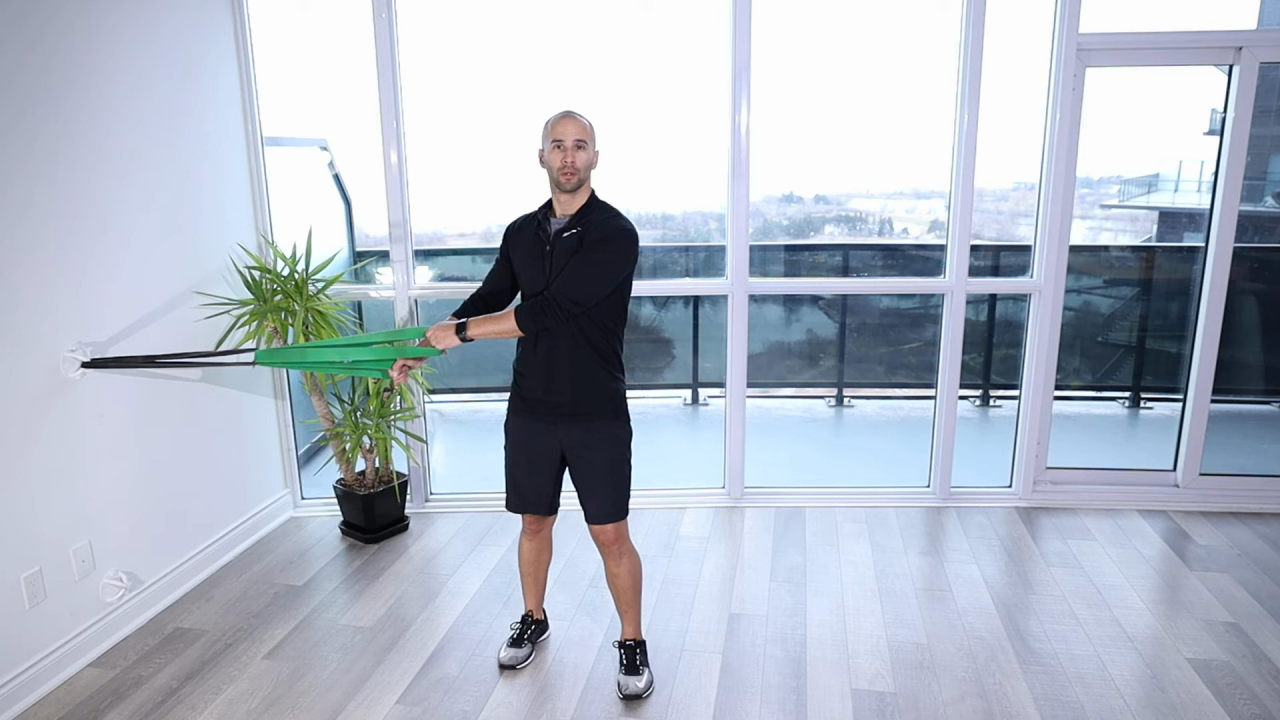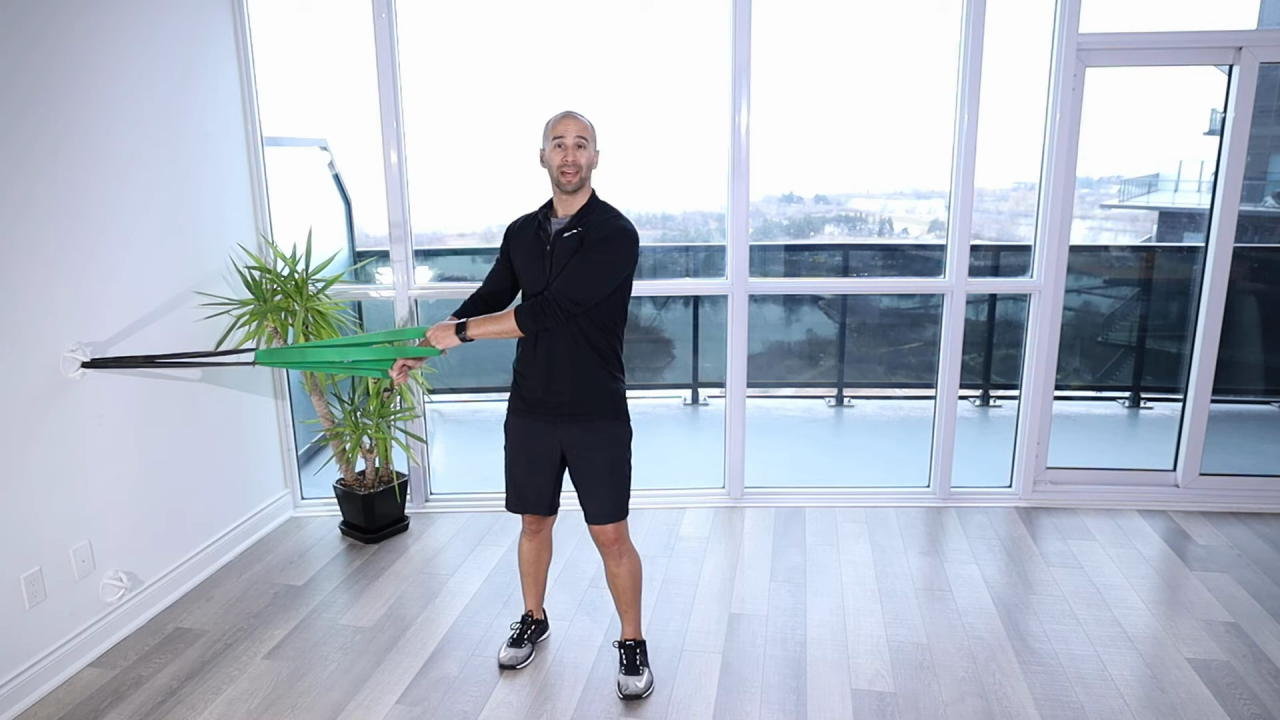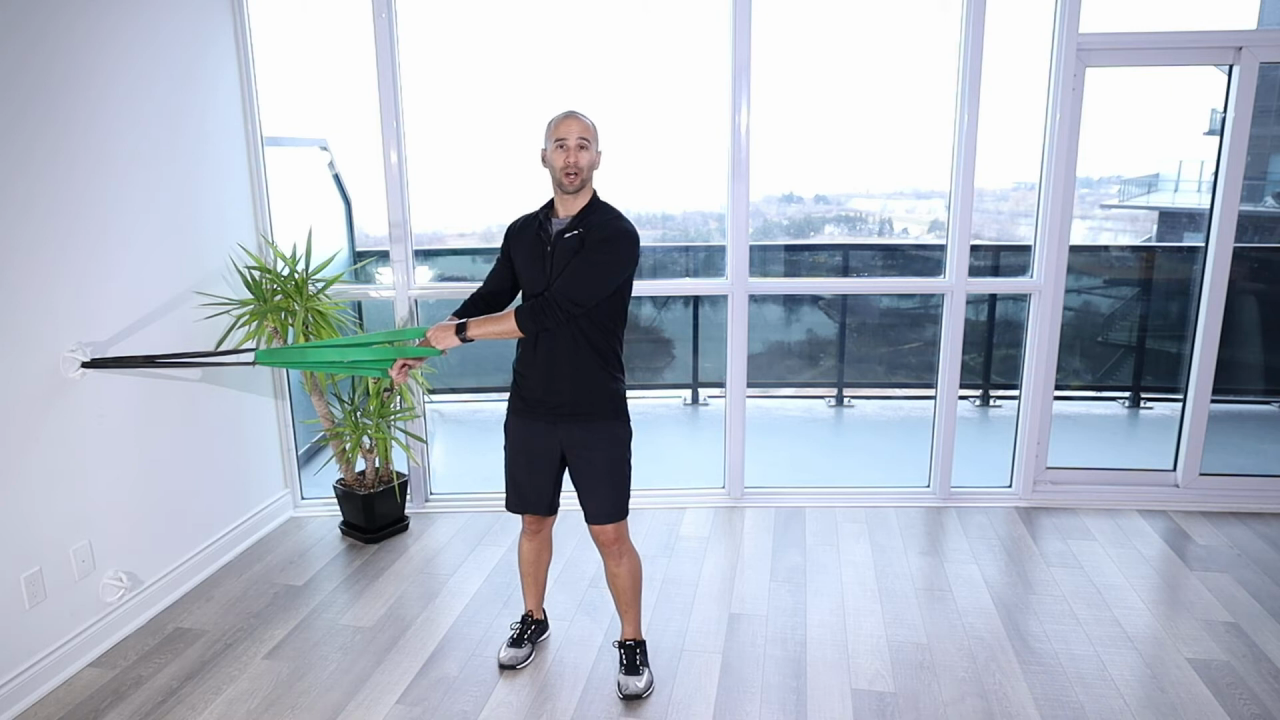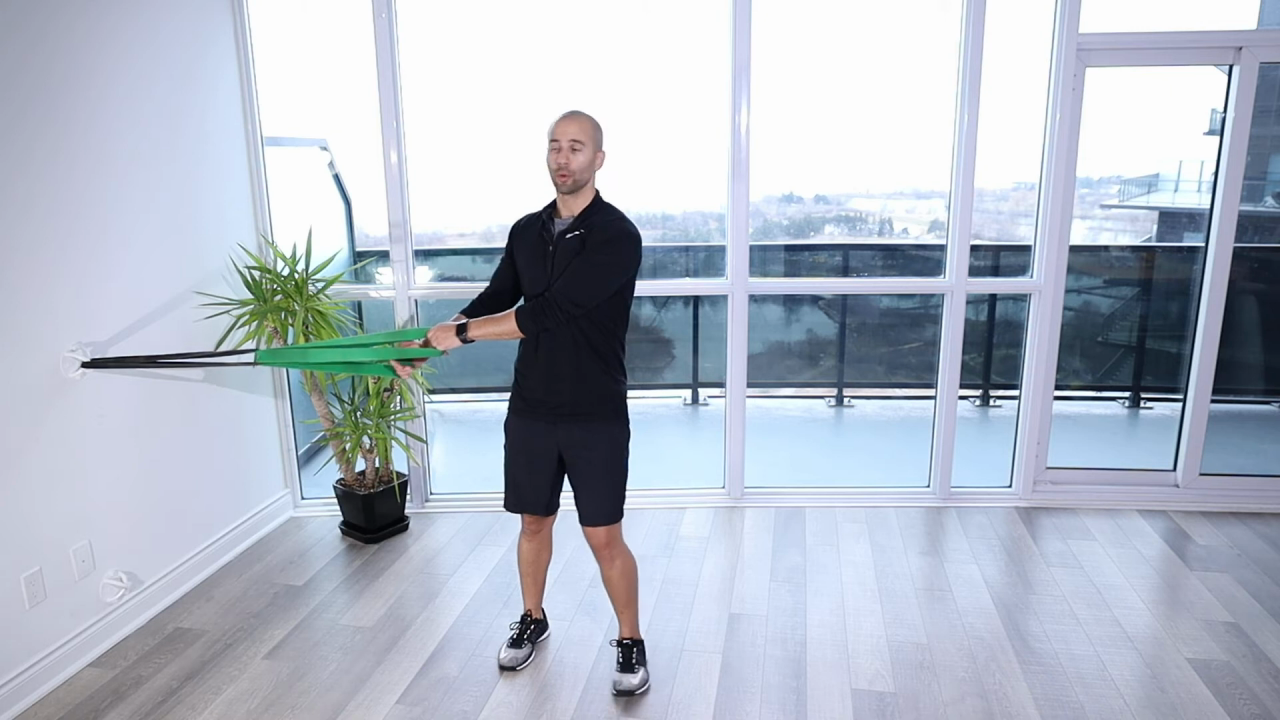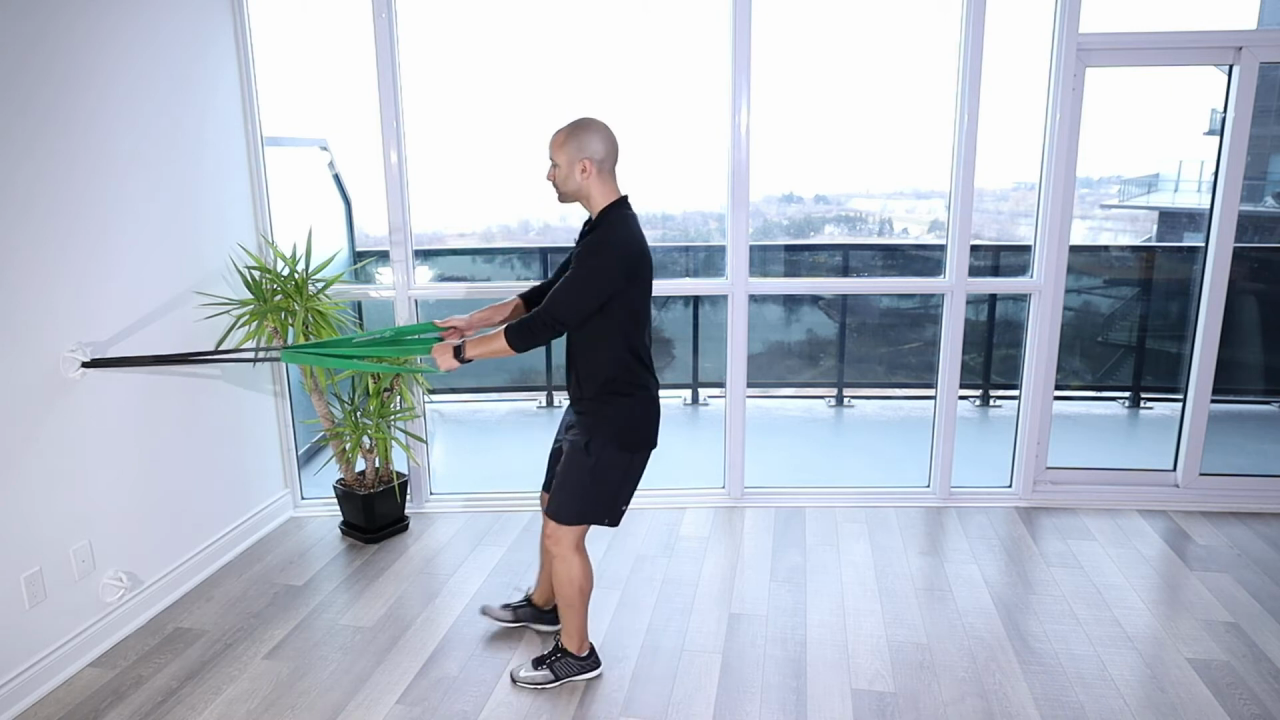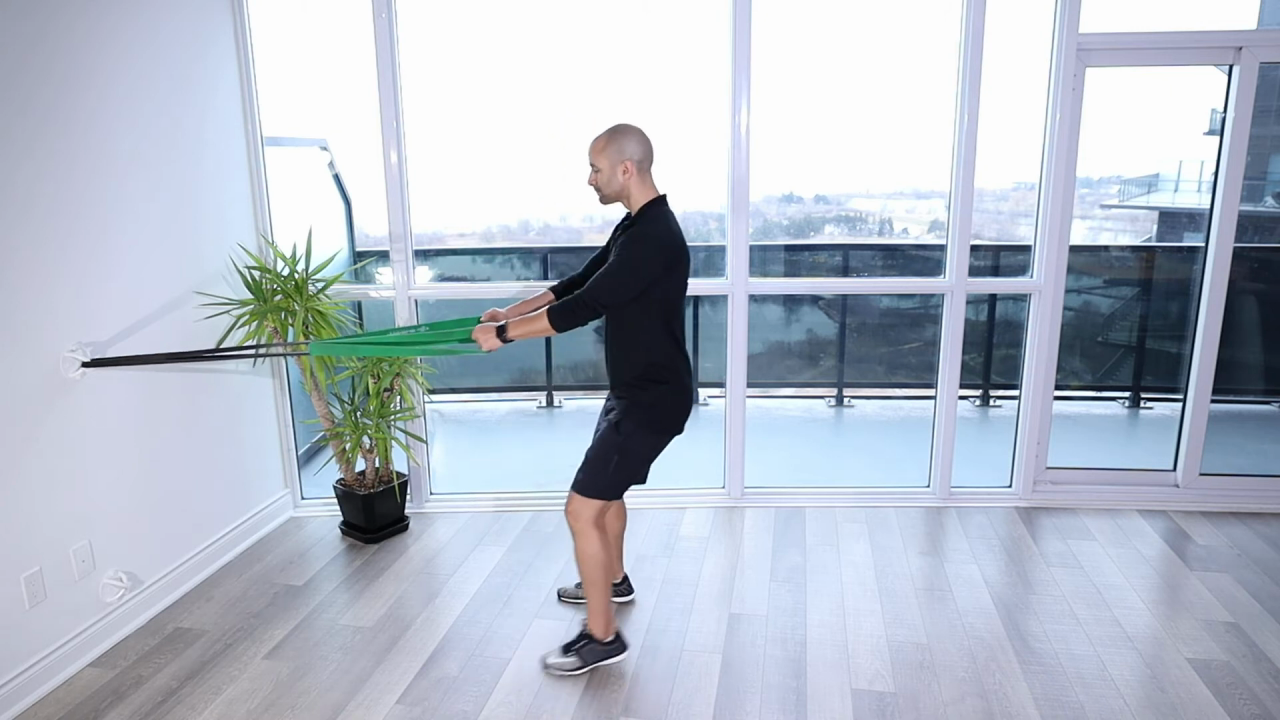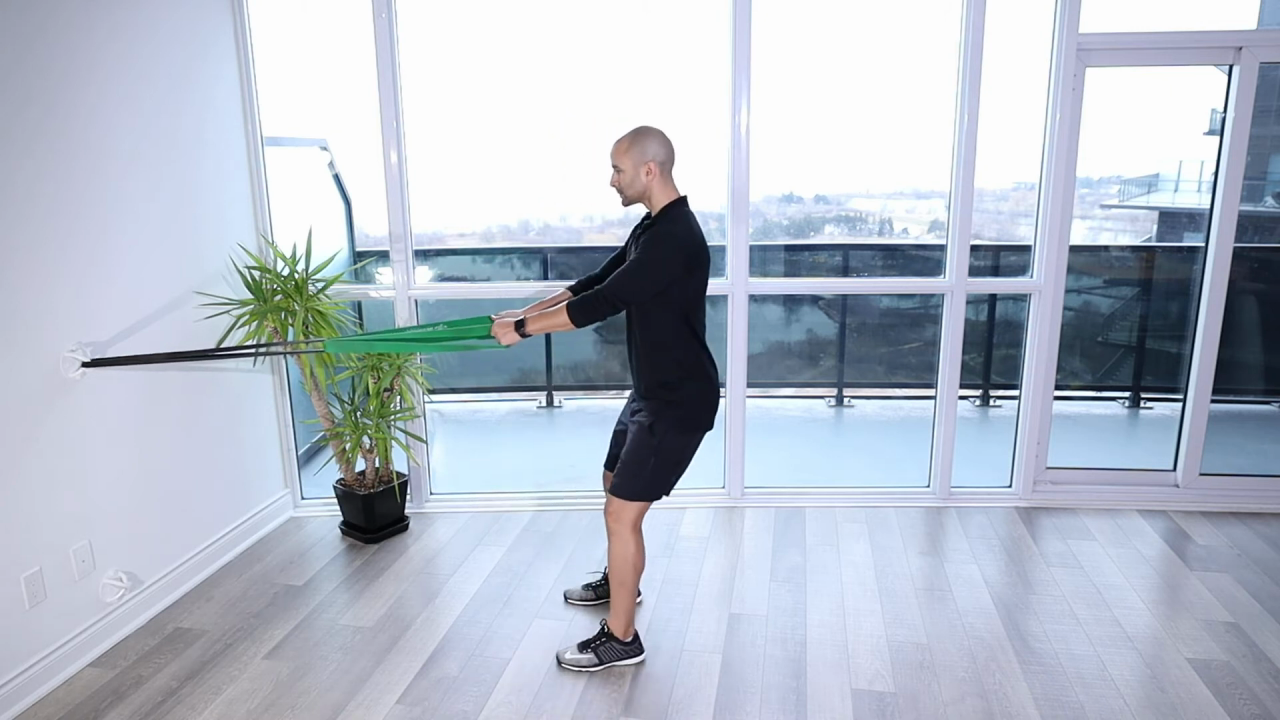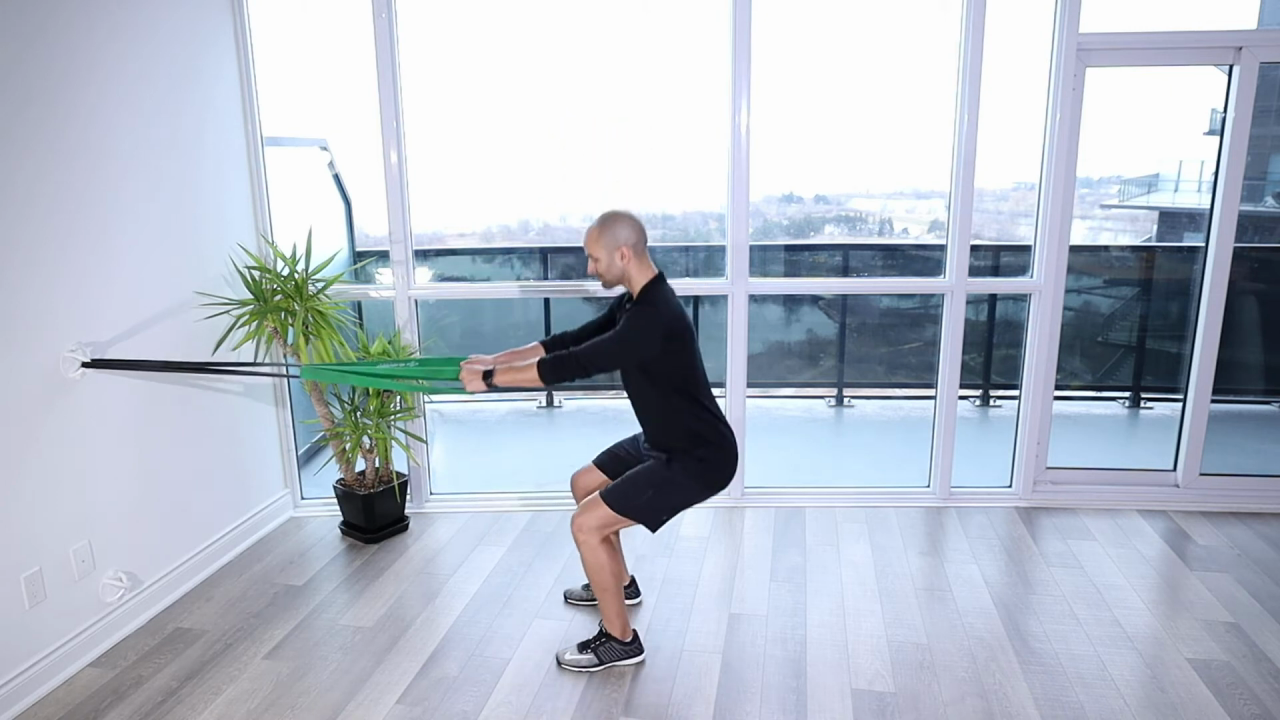
dt=0.5s
person 1, frame 1
left shoulder: (614, 233)
right shoulder: (520, 233)
left elbow: (550, 310)
right elbow: (487, 298)
left wrist: (462, 331)
right wrist: (424, 350)
left hip: (597, 416)
right hip: (531, 412)
left knee: (611, 536)
right knee: (534, 522)
left ankle: (632, 644)
right ankle: (533, 621)
person 1, frame 2
left shoulder: (614, 232)
right shoulder: (521, 232)
left elbow: (550, 309)
right elbow: (488, 298)
left wrist: (462, 331)
right wrist: (422, 350)
left hip: (597, 416)
right hip: (531, 412)
left knee: (611, 535)
right knee: (534, 522)
left ankle: (632, 645)
right ankle: (533, 620)
person 1, frame 3
left shoulder: (615, 234)
right shoulder: (522, 233)
left elbow: (550, 311)
right elbow: (488, 298)
left wrist: (460, 331)
right wrist: (426, 348)
left hip: (597, 415)
right hip: (531, 410)
left knee: (611, 536)
right knee: (534, 522)
left ankle: (632, 644)
right ankle: (533, 620)
person 1, frame 4
left shoulder: (617, 236)
right shoulder: (527, 231)
left elbow: (550, 313)
right elbow: (494, 299)
left wrist: (463, 334)
right wrist: (432, 345)
left hip: (596, 415)
right hip: (532, 409)
left knee: (604, 537)
right knee: (534, 523)
left ankle: (631, 644)
right ankle: (532, 619)
person 1, frame 5
left shoulder: (614, 244)
right shoulder: (600, 231)
left elbow: (544, 325)
right elbow: (546, 294)
left wrist: (463, 352)
right wrist: (474, 320)
left hip: (617, 418)
right hip: (591, 406)
left knee: (563, 533)
right knee: (553, 505)
left ankle: (575, 653)
right ankle: (543, 605)
person 1, frame 6
left shoulder: (653, 237)
right shoulder: (635, 228)
left elbow: (585, 307)
right elbow: (578, 282)
left wrist: (505, 334)
right wrist: (512, 311)
left hip: (652, 401)
right hip: (635, 392)
left knee: (582, 508)
right knee: (606, 490)
left ankle: (602, 636)
right ankle: (612, 579)
person 1, frame 7
left shoulder: (676, 237)
right shoulder: (651, 228)
left elbow: (605, 302)
right elbow: (597, 282)
left wrist: (523, 329)
right wrist: (527, 312)
left hip: (678, 401)
right hip: (651, 392)
left knee: (622, 512)
right knee: (615, 486)
left ankle: (620, 638)
right ankle: (618, 582)
person 1, frame 8
left shoulder: (655, 318)
right shoulder: (635, 303)
left elbow: (576, 364)
right elbow: (573, 341)
left wrist: (491, 379)
right wrist: (496, 359)
left hip: (699, 460)
right hip: (668, 442)
left knee: (587, 524)
right knee: (584, 484)
left ankle: (619, 639)
right ankle: (619, 581)
